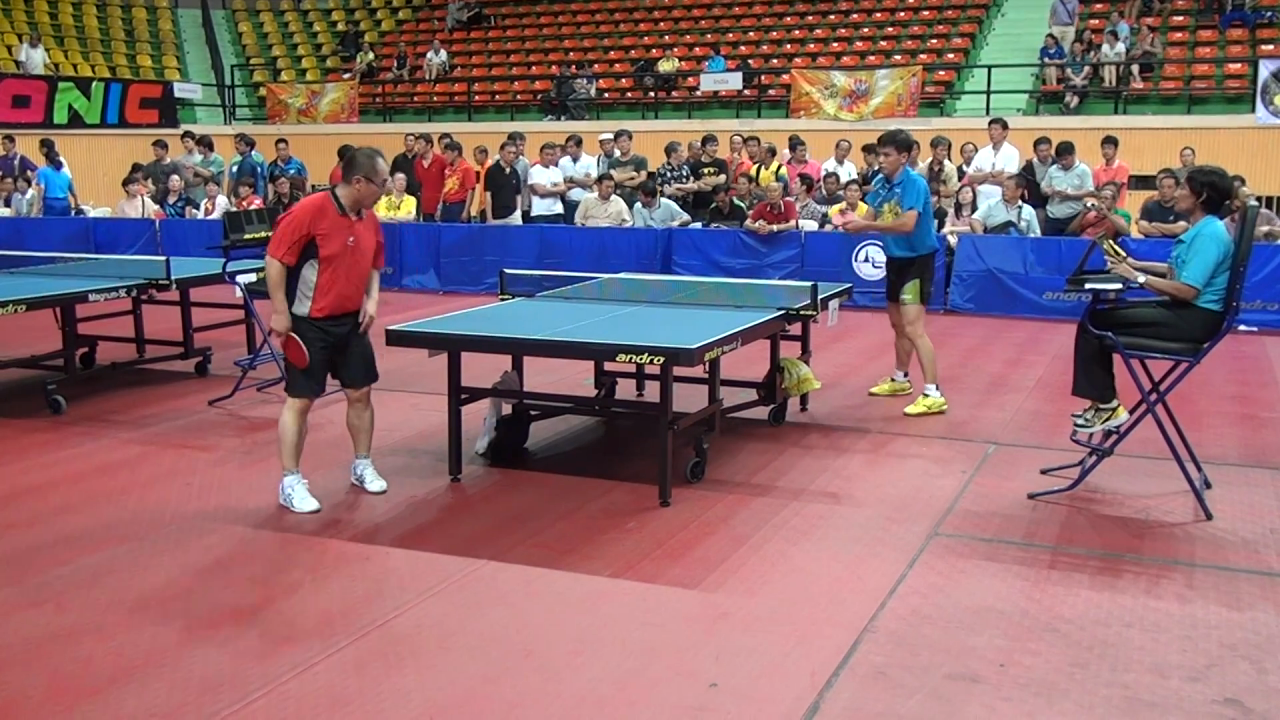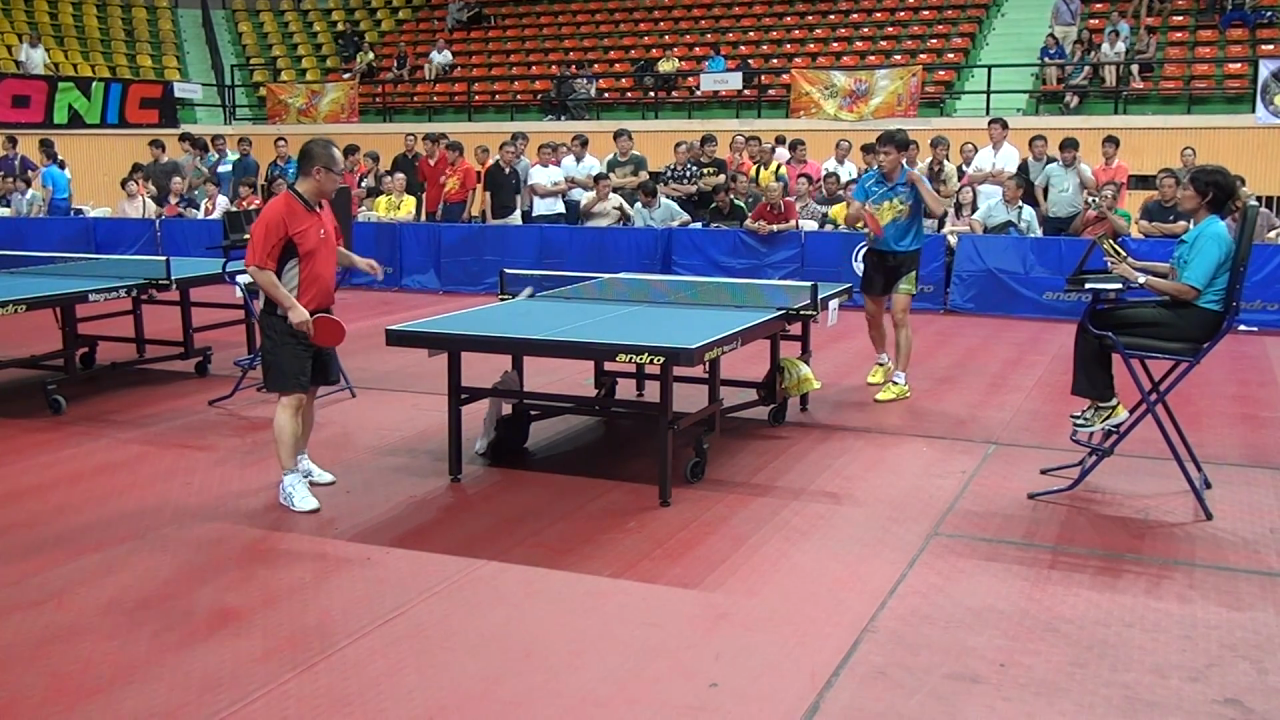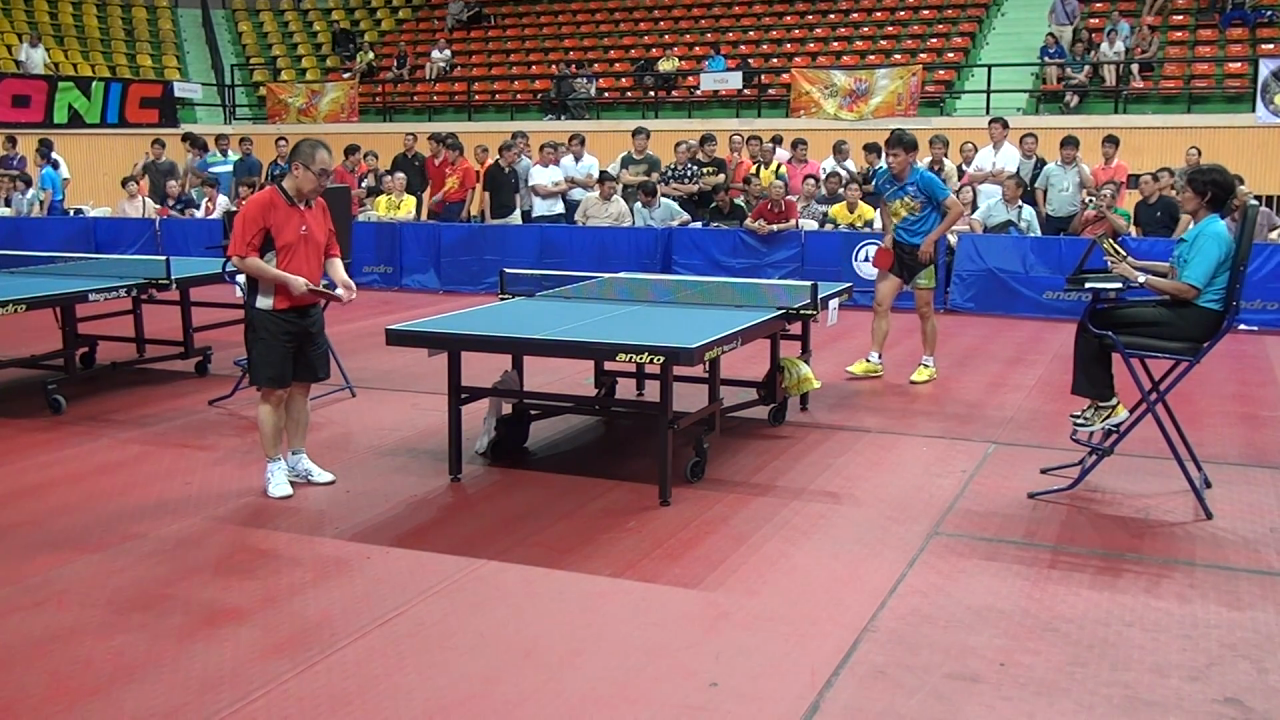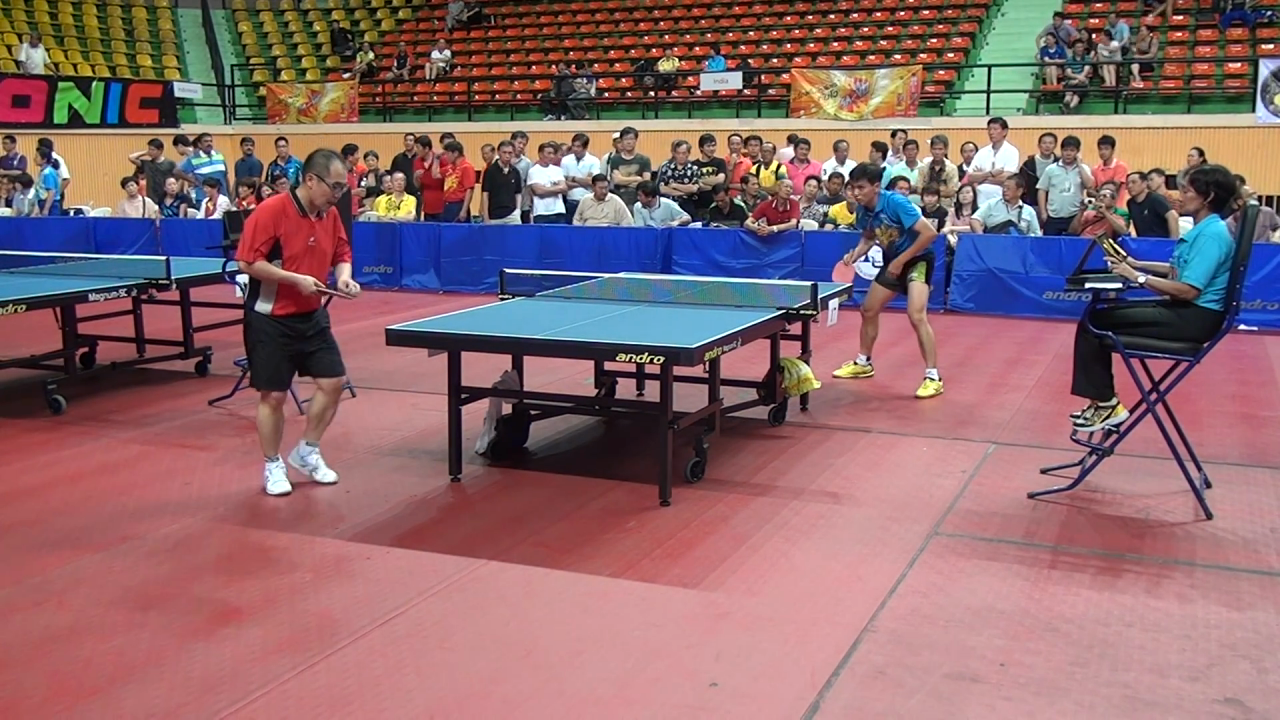
dt=1s
person 1, frame 1
left shoulder: (370, 220)
right shoulder: (309, 211)
left elbow: (374, 266)
right elbow: (275, 260)
left wrist: (372, 300)
right wrist: (280, 311)
left hip: (351, 322)
right hip: (307, 323)
left knee: (360, 394)
right knee: (299, 402)
left ankle: (362, 466)
right ankle: (291, 482)
person 1, frame 2
left shoulder: (323, 207)
right shoulder: (277, 211)
right elbow: (257, 268)
left wrist: (357, 261)
right wrist: (292, 307)
left hip: (320, 318)
right hip: (288, 321)
left knee: (309, 394)
right knee: (291, 399)
left ankle: (300, 461)
right ankle: (290, 481)
person 1, frame 3
left shoulder: (319, 206)
right shoulder: (261, 205)
left elbow: (330, 252)
right elbow: (240, 257)
left wrist: (341, 279)
right wrist: (287, 279)
left hip: (309, 313)
right hip: (271, 315)
left knee: (301, 389)
right knee: (274, 392)
left ankle: (297, 460)
right ankle: (274, 468)
person 1, frame 4
left shoulder: (330, 215)
right shoulder: (271, 210)
left elbow: (342, 255)
right elbow: (247, 262)
left wrist: (344, 277)
right wrist: (296, 279)
left hip: (312, 316)
right hip: (271, 319)
left knee: (333, 383)
right knee: (274, 396)
left ankle: (306, 452)
right ankle: (273, 466)
person 2, frame 1
left shoulder: (1209, 235)
right shoulder: (1201, 230)
left elbow: (1187, 290)
left wrist: (1137, 277)
right wrist: (1136, 264)
left hip: (1193, 318)
right hip: (1182, 311)
left knee: (1094, 322)
right knee: (1098, 317)
left ankle: (1107, 405)
right ankle: (1105, 402)
person 2, frame 2
left shoulder: (1212, 235)
right shoulder: (1203, 230)
left elbow: (1188, 290)
left wrist: (1138, 278)
right wrist: (1137, 265)
left hip: (1193, 319)
right hip: (1182, 312)
left knee: (1094, 322)
right knee: (1097, 317)
left ankle: (1106, 404)
right ankle: (1104, 401)
person 2, frame 3
left shoulder: (1211, 234)
right shoulder: (1203, 229)
left elbow: (1188, 289)
left wrist: (1138, 277)
right wrist: (1137, 264)
left hip: (1193, 318)
right hip: (1182, 311)
left knee: (1094, 321)
right knee: (1097, 315)
left ankle: (1106, 403)
right ankle: (1104, 400)
person 2, frame 4
left shoulder: (1212, 234)
right shoulder: (1203, 230)
left elbow: (1188, 290)
left wrist: (1138, 277)
right wrist: (1137, 264)
left hip: (1194, 318)
right hip: (1183, 311)
left knee: (1094, 321)
right knee: (1098, 316)
left ankle: (1106, 403)
right ankle: (1104, 401)
person 3, frame 1
left shoulder: (915, 183)
right shoulder: (880, 183)
left elbow: (907, 224)
right elbow: (872, 217)
left wrist: (866, 226)
right wrist: (855, 220)
left hip: (917, 261)
right hip: (895, 260)
left knee: (913, 329)
right knee: (898, 325)
left ankle: (933, 395)
right ankle: (900, 379)
person 3, frame 2
left shoulder: (915, 181)
right shoulder: (868, 180)
left elbow: (939, 211)
right elbow: (849, 217)
left wrist: (921, 183)
right wrist: (859, 213)
left hip: (905, 256)
right hip: (876, 254)
left knee: (899, 318)
right knee: (872, 314)
left ankle: (900, 380)
right ankle: (882, 362)
person 3, frame 3
left shoulder: (926, 180)
right shoulder: (883, 179)
left elbow: (956, 209)
left wrist: (931, 239)
right wrist: (888, 234)
left hip: (920, 250)
right hip: (896, 248)
left knee: (924, 310)
right knee: (880, 305)
left ankle: (928, 364)
right ankle: (874, 360)
person 3, frame 4
left shoulder: (896, 203)
right shoulder: (863, 211)
left elbow: (929, 233)
left wrist: (901, 259)
right wrist: (854, 256)
left hip: (918, 260)
right hip: (892, 262)
left knee: (916, 316)
right knee: (868, 311)
left ankle: (933, 377)
right ankle: (863, 363)
